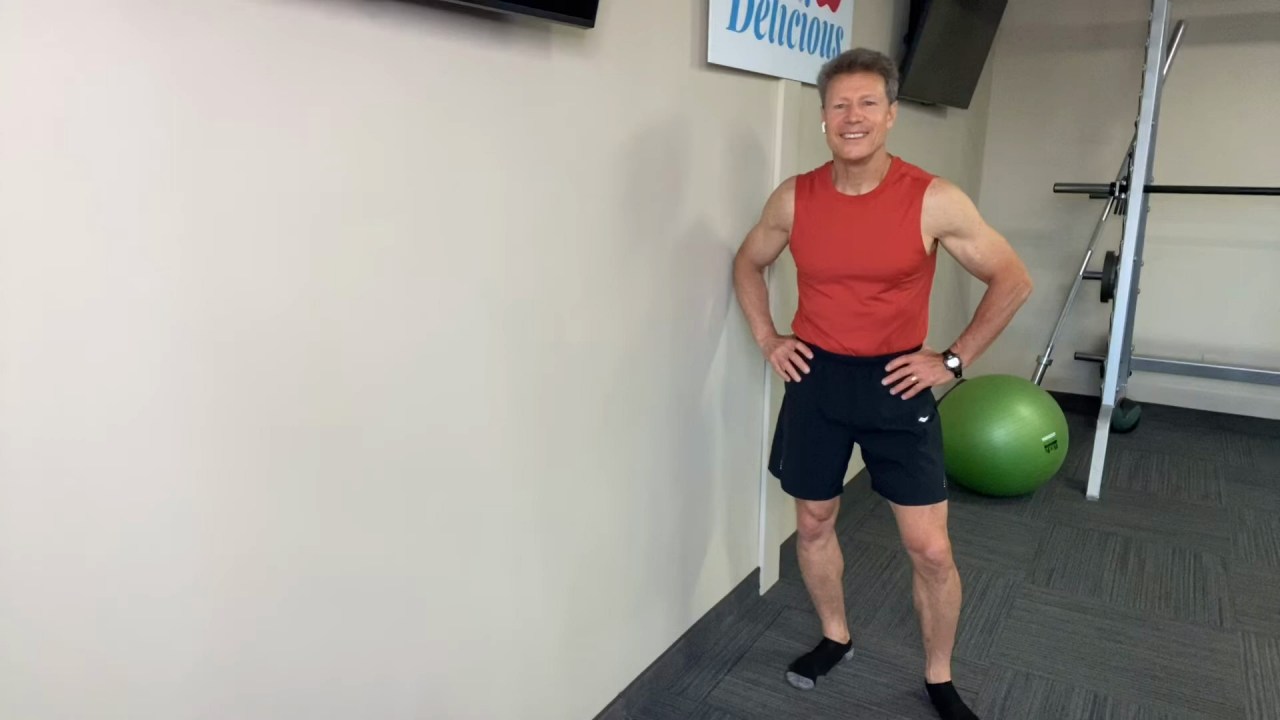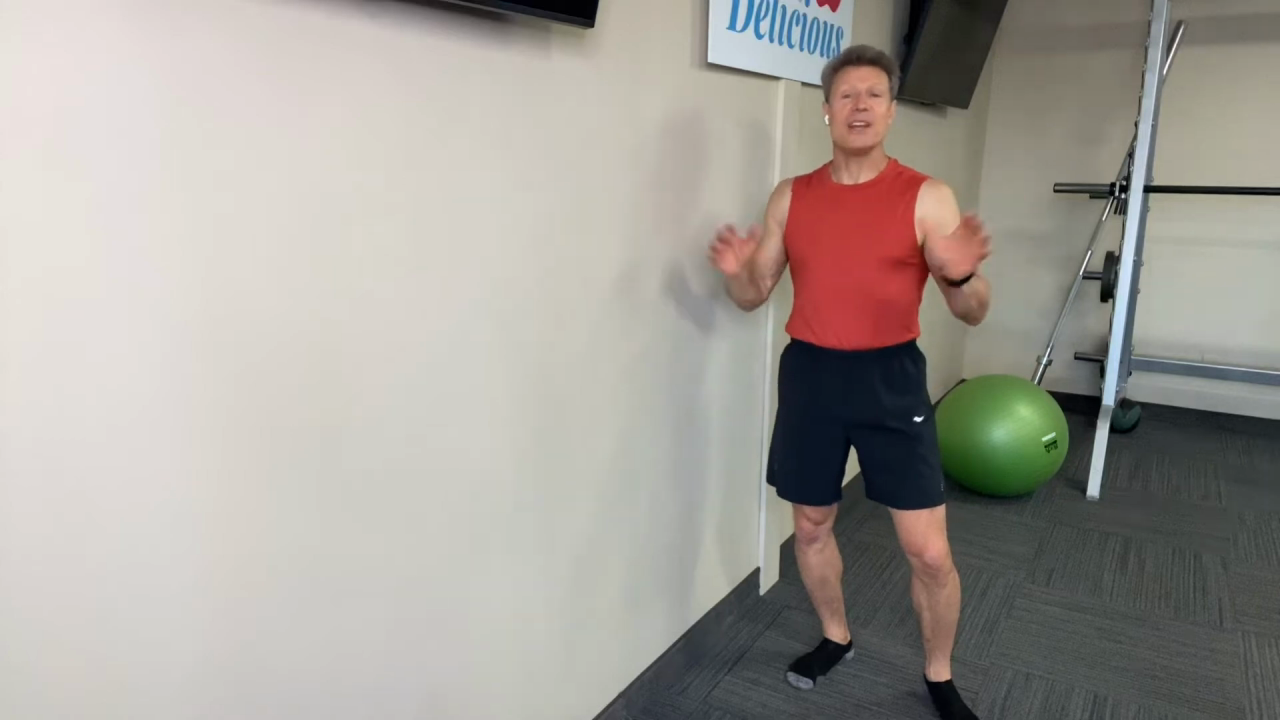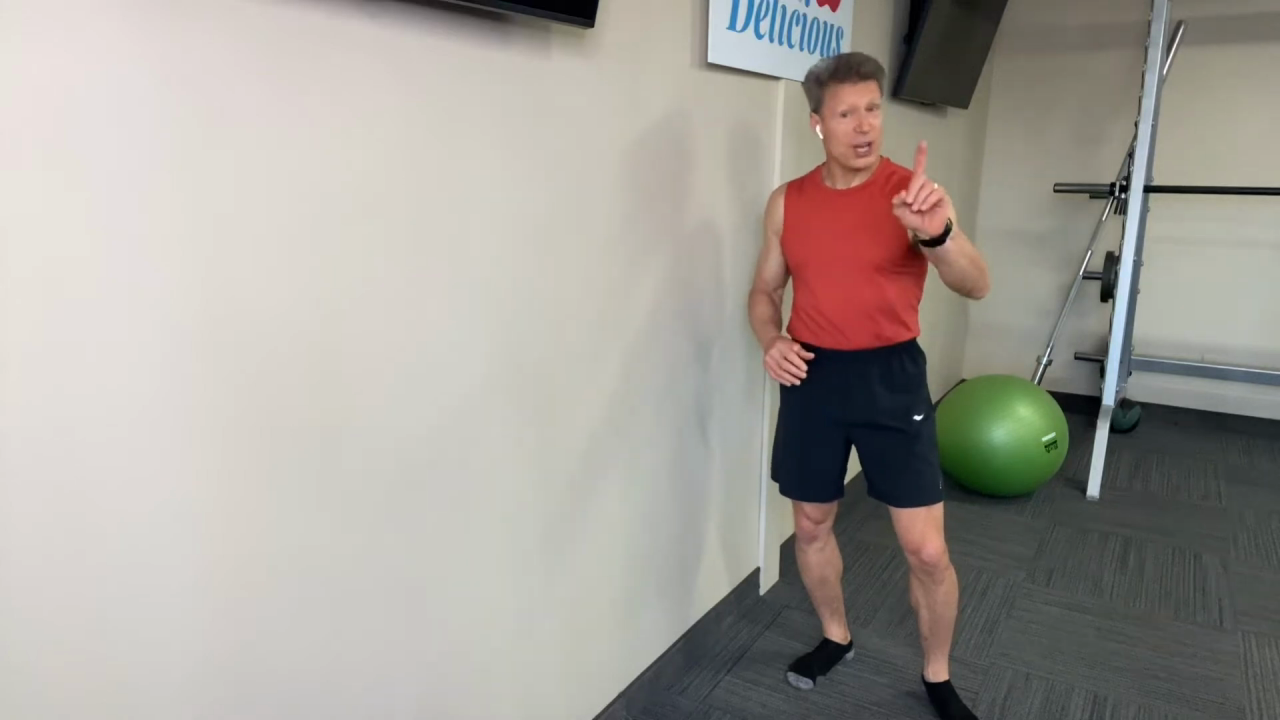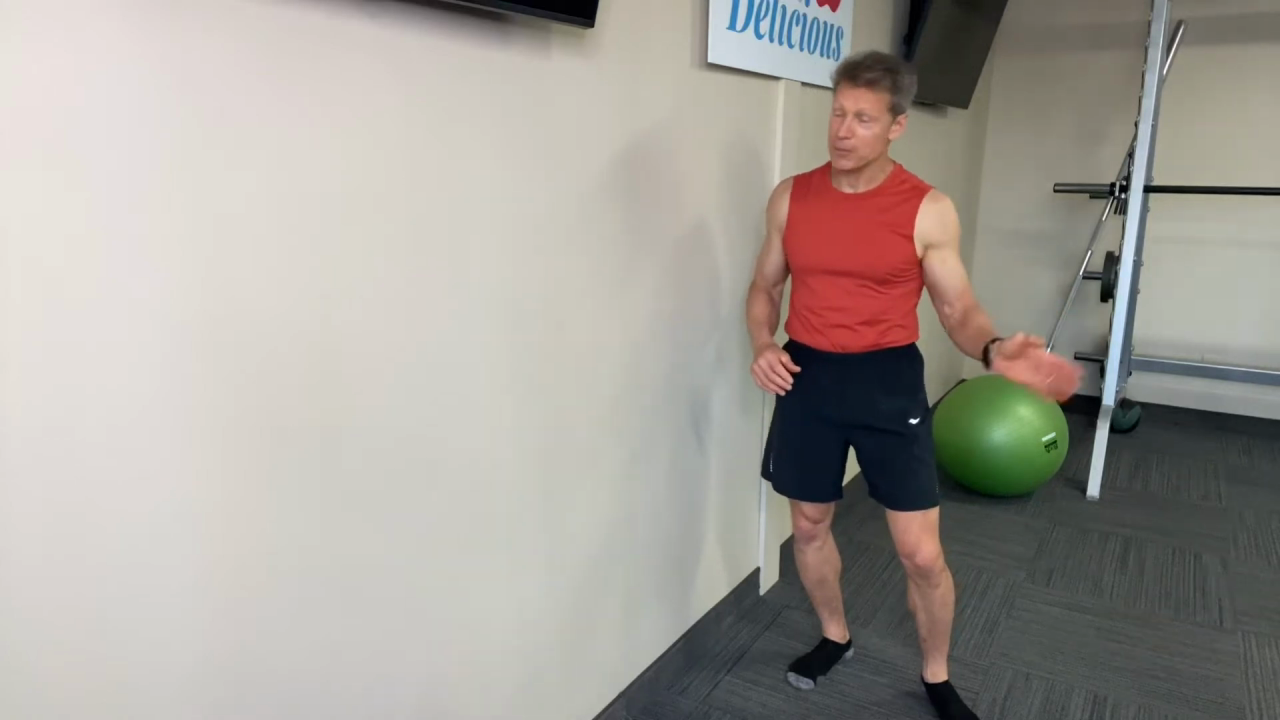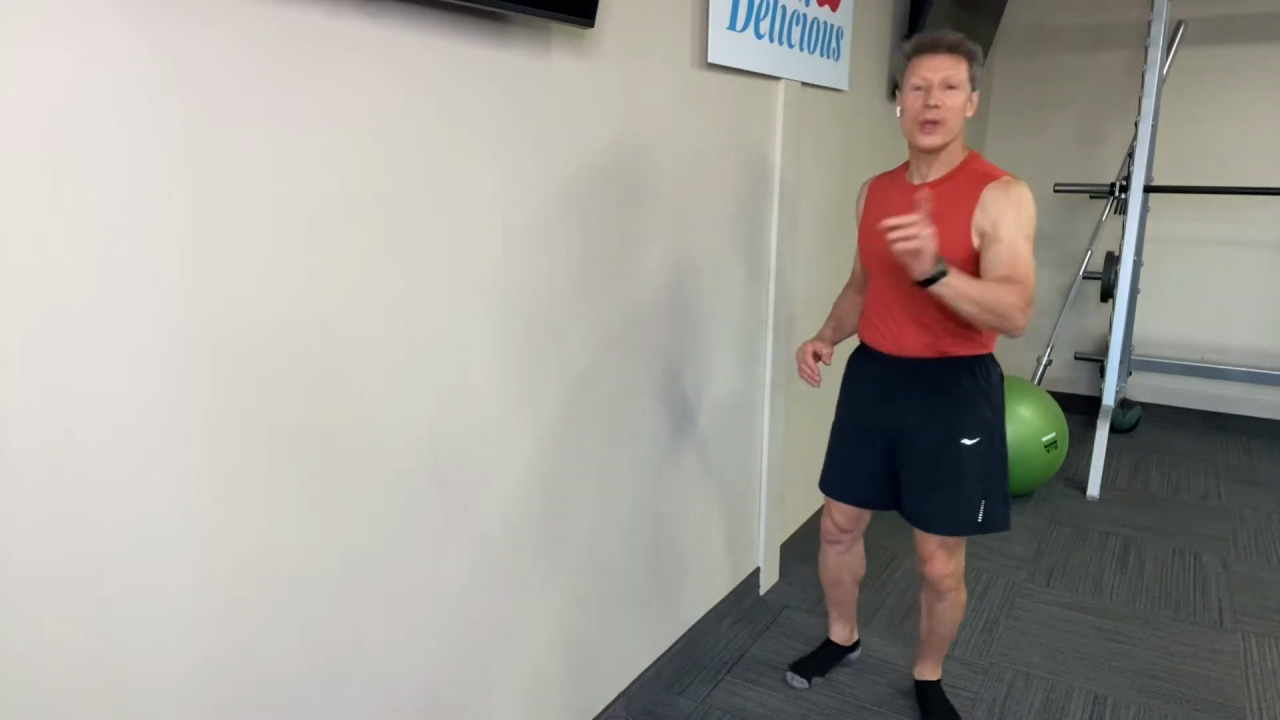
dt=1s
person 1, frame 1
left shoulder: (935, 200)
right shoulder: (793, 198)
left elbow: (1013, 281)
right elbow: (748, 263)
left wrist: (953, 359)
right wrist: (767, 338)
left hip: (896, 384)
right hip: (815, 378)
left knee: (931, 549)
right knee: (813, 522)
right ankle: (835, 637)
person 1, frame 2
left shoulder: (927, 197)
right shoulder: (791, 196)
left elbow: (972, 312)
right elbow: (754, 296)
left wrist: (961, 276)
right wrist: (737, 274)
left hip: (891, 378)
right hip: (809, 375)
left knee: (930, 552)
right knee: (810, 526)
right ankle: (835, 637)
person 1, frame 3
left shoulder: (915, 193)
right shoulder: (786, 201)
left elbow: (975, 284)
right elbow: (765, 289)
left wrist: (937, 232)
right wrist: (770, 340)
left hip: (890, 377)
right hip: (811, 376)
left knee: (926, 549)
right knee: (810, 524)
right ankle: (835, 636)
person 1, frame 4
left shoulder: (927, 209)
right shoulder: (790, 198)
left elbow: (958, 309)
right elbow: (763, 285)
left wrist: (997, 350)
right wrist: (761, 345)
left hip: (888, 382)
right hip: (814, 376)
left knee: (922, 555)
right knee: (809, 524)
right ankle: (833, 636)
person 1, frame 5
left shoulder: (1000, 196)
right shoulder: (875, 192)
left elbow: (1014, 314)
left wrist: (934, 267)
right wrist: (827, 336)
left hip: (954, 392)
right hip: (872, 379)
left knee: (940, 564)
right knee: (838, 526)
right ankle: (842, 636)
